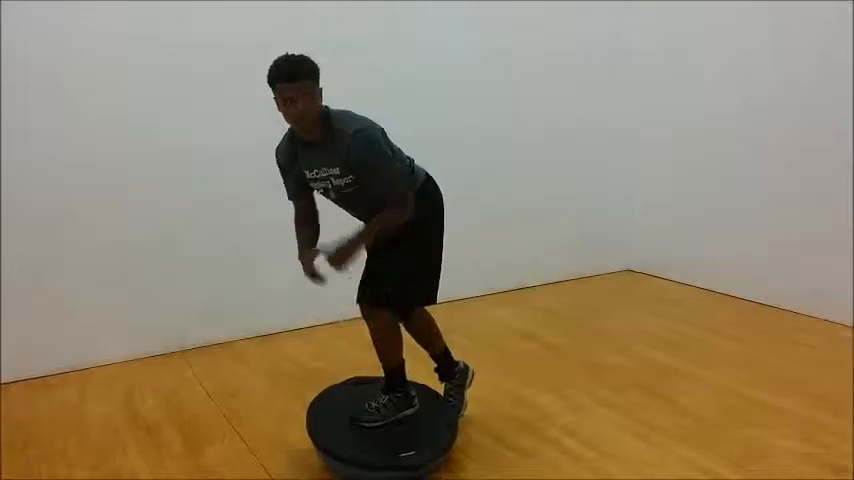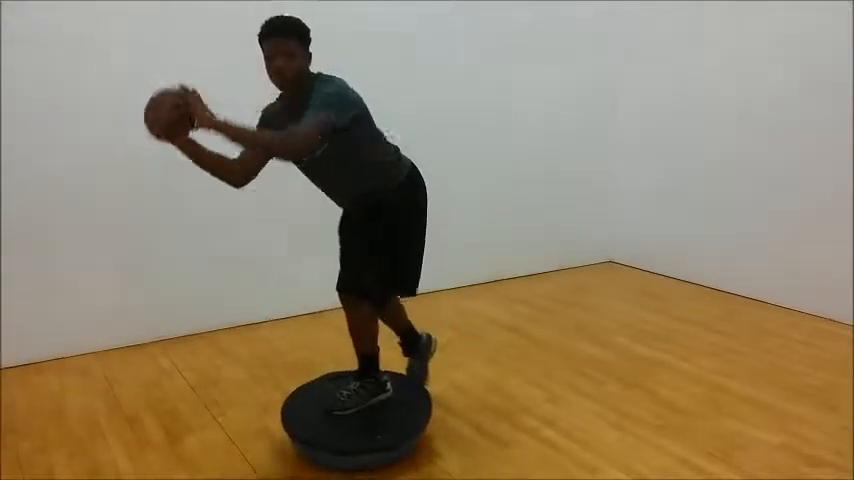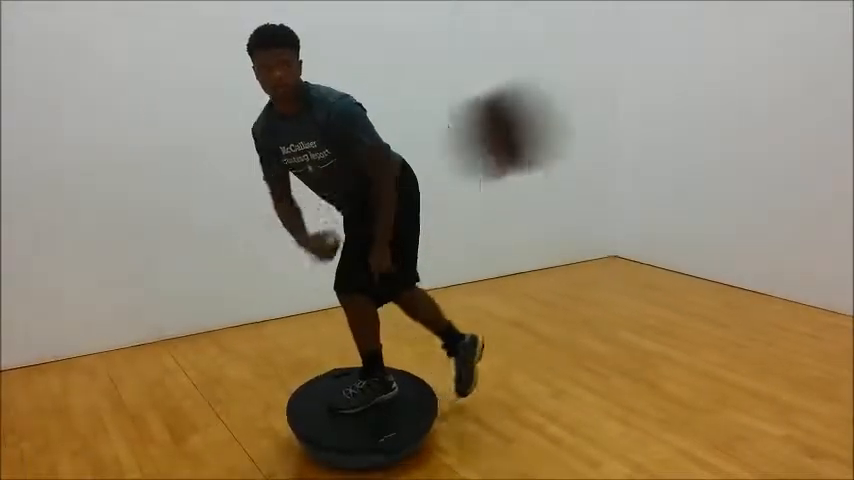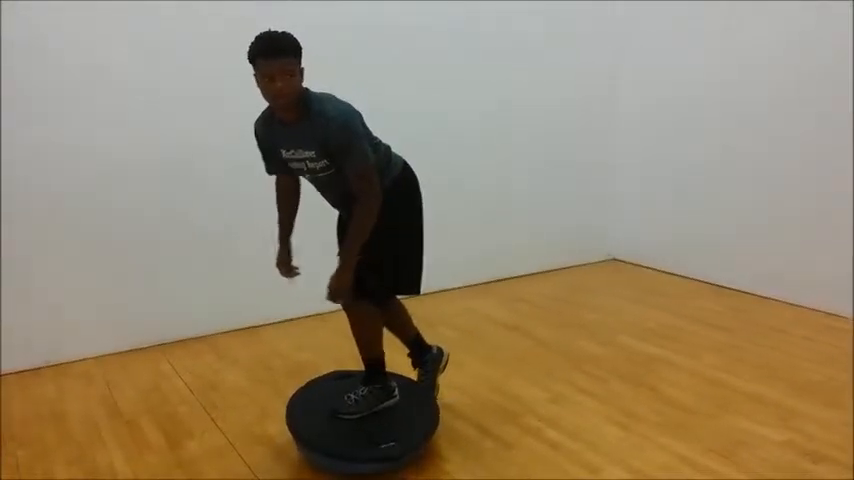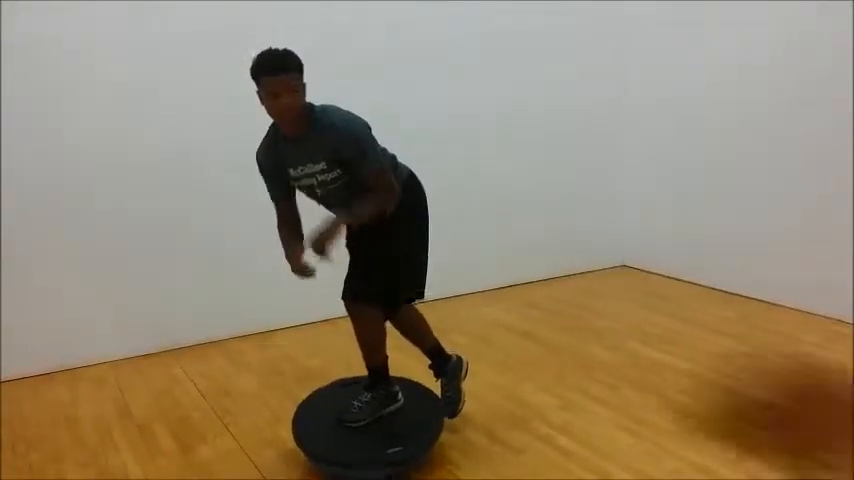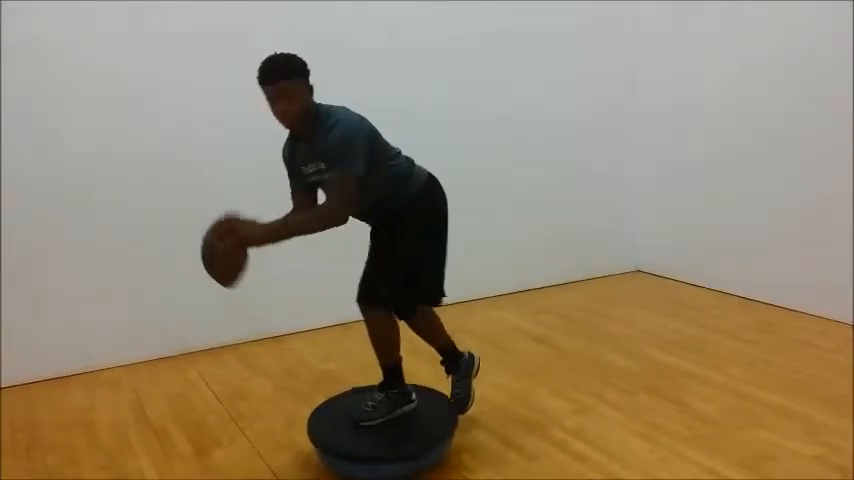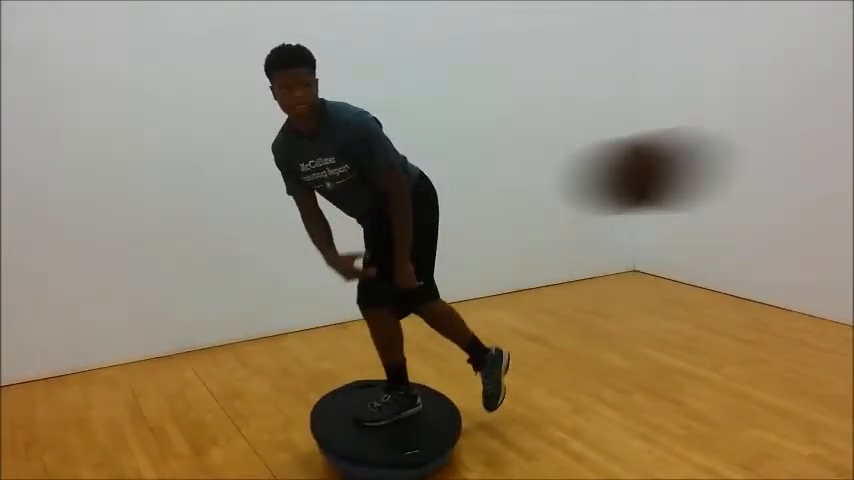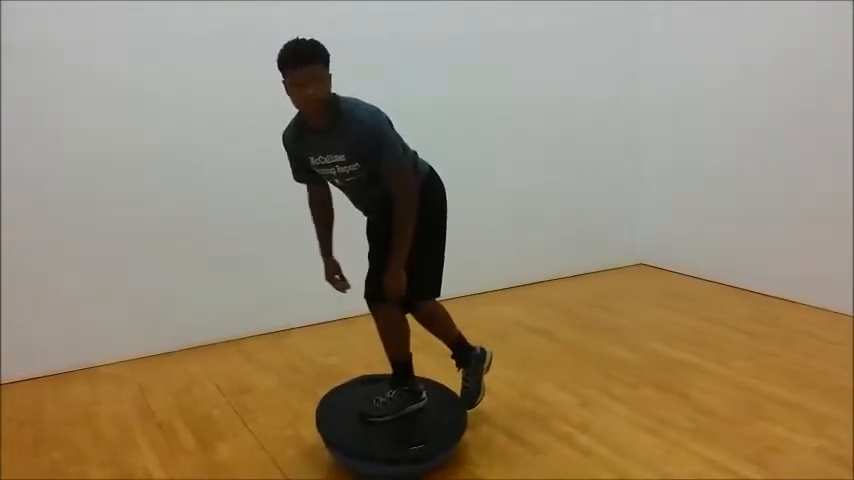
dt=0.5s
person 1, frame 1
left shoulder: (360, 135)
right shoulder: (287, 152)
left elbow: (401, 204)
right elbow: (304, 209)
left wrist: (355, 245)
right wrist: (305, 252)
left hip: (416, 208)
right hip: (380, 216)
left knee: (376, 301)
right knee: (401, 303)
left ankle: (398, 394)
right ankle: (452, 371)
person 1, frame 2
left shoulder: (332, 94)
right shoulder: (275, 116)
left elbow: (297, 146)
right elbow: (239, 175)
left wrist: (217, 124)
right wrist: (183, 142)
left hip: (398, 196)
right hip: (360, 206)
left knee: (356, 291)
right knee: (367, 289)
left ankle: (370, 380)
right ankle: (415, 343)
person 1, frame 3
left shoulder: (337, 109)
right shoulder: (265, 131)
left elbow: (384, 172)
right elbow: (280, 196)
left wrist: (381, 243)
right wrist: (303, 237)
left hip: (392, 192)
right hip: (357, 204)
left knee: (353, 286)
right knee: (393, 285)
left ankle: (375, 379)
right ankle: (459, 344)
person 1, frame 4
left shoulder: (336, 119)
right shoulder: (266, 129)
left elbow: (370, 194)
right elbow: (286, 182)
left wrist: (346, 266)
right wrist: (284, 243)
left hip: (391, 195)
right hip: (354, 204)
left knee: (357, 290)
right knee: (372, 292)
left ankle: (377, 385)
right ankle: (425, 355)
person 1, frame 5
left shoulder: (342, 126)
right shoulder: (269, 154)
left elbow: (388, 192)
right elbow: (286, 214)
left wrist: (340, 223)
right wrist: (292, 251)
left hip: (400, 204)
right hip: (362, 217)
left knee: (361, 296)
right knee: (388, 301)
left ankle: (381, 389)
right ankle: (446, 365)
person 1, frame 6
left shoulder: (343, 130)
right shoulder: (293, 150)
left elbow: (337, 211)
right elbow: (303, 209)
left wrist: (265, 232)
right wrist: (256, 238)
left hip: (417, 206)
right hip: (389, 213)
left knee: (375, 300)
right knee: (404, 300)
left ankle: (394, 391)
right ankle: (457, 361)
person 1, frame 7
left shoulder: (354, 124)
right shoulder: (284, 148)
left elbow: (399, 191)
right elbow: (309, 209)
left wrist: (402, 260)
right wrist: (332, 258)
left hip: (412, 203)
right hip: (376, 216)
left knee: (374, 299)
right knee: (416, 297)
left ankle: (400, 392)
right ankle: (485, 357)
person 1, frame 8
left shoulder: (366, 122)
right shoulder: (294, 138)
left elbow: (405, 194)
right elbow: (318, 194)
left wrist: (397, 264)
right wrist: (326, 255)
left hip: (420, 200)
right hip: (381, 211)
left knee: (384, 295)
right knee: (408, 295)
left ankle: (405, 387)
right ankle: (468, 356)
